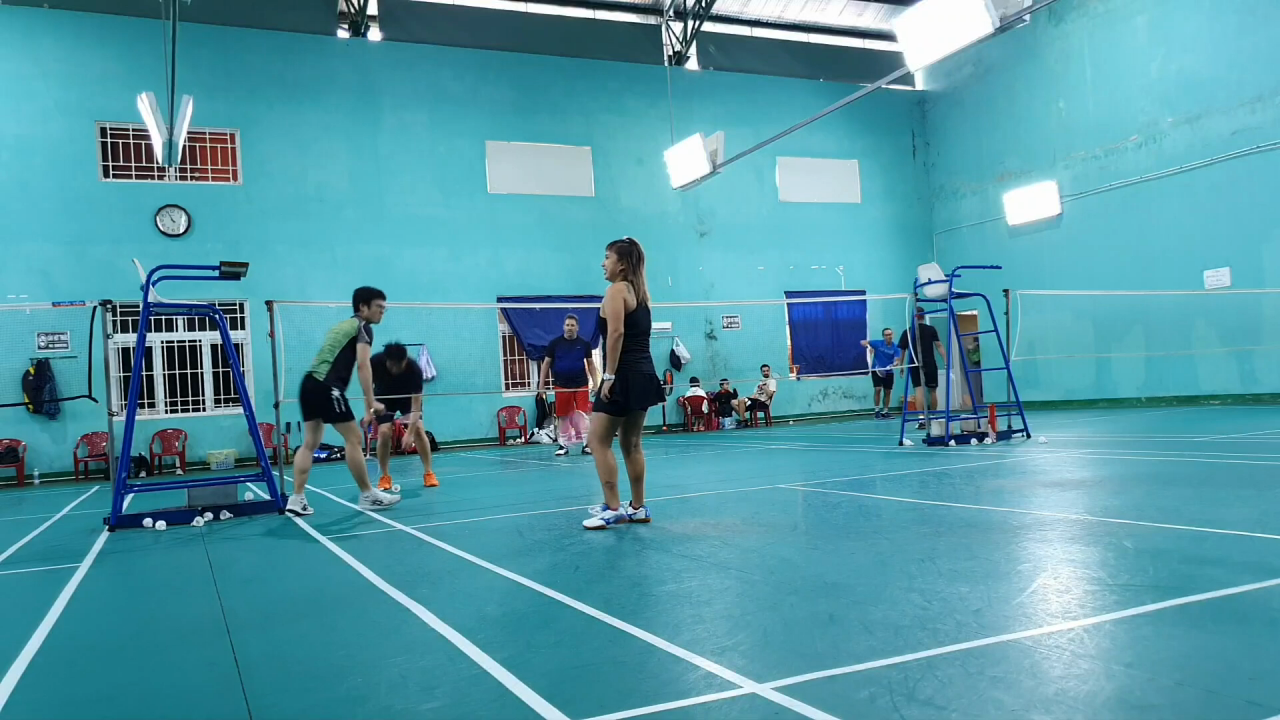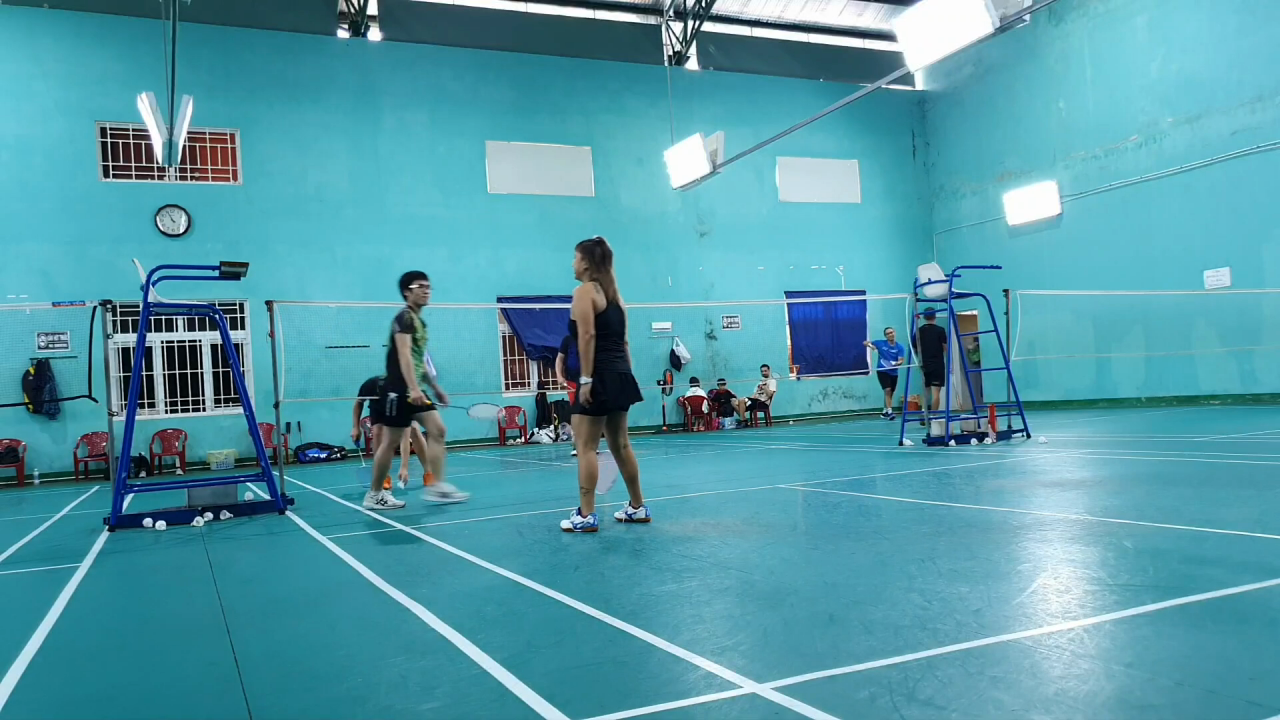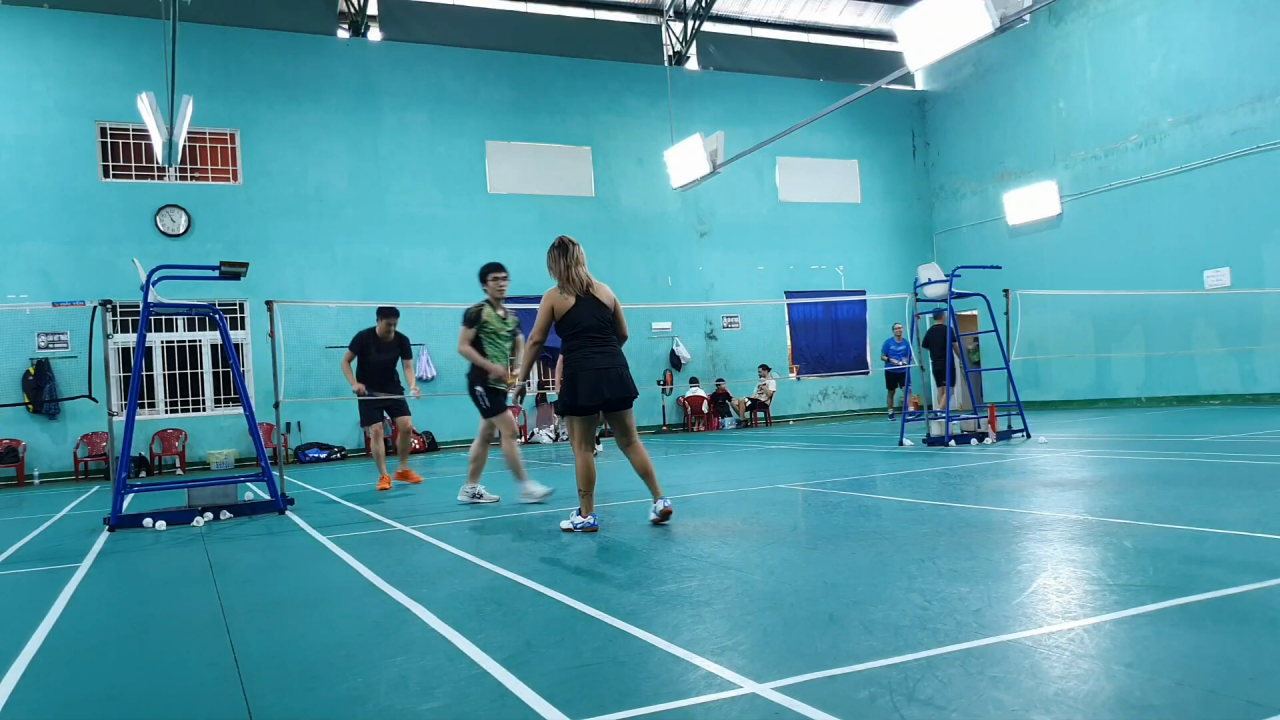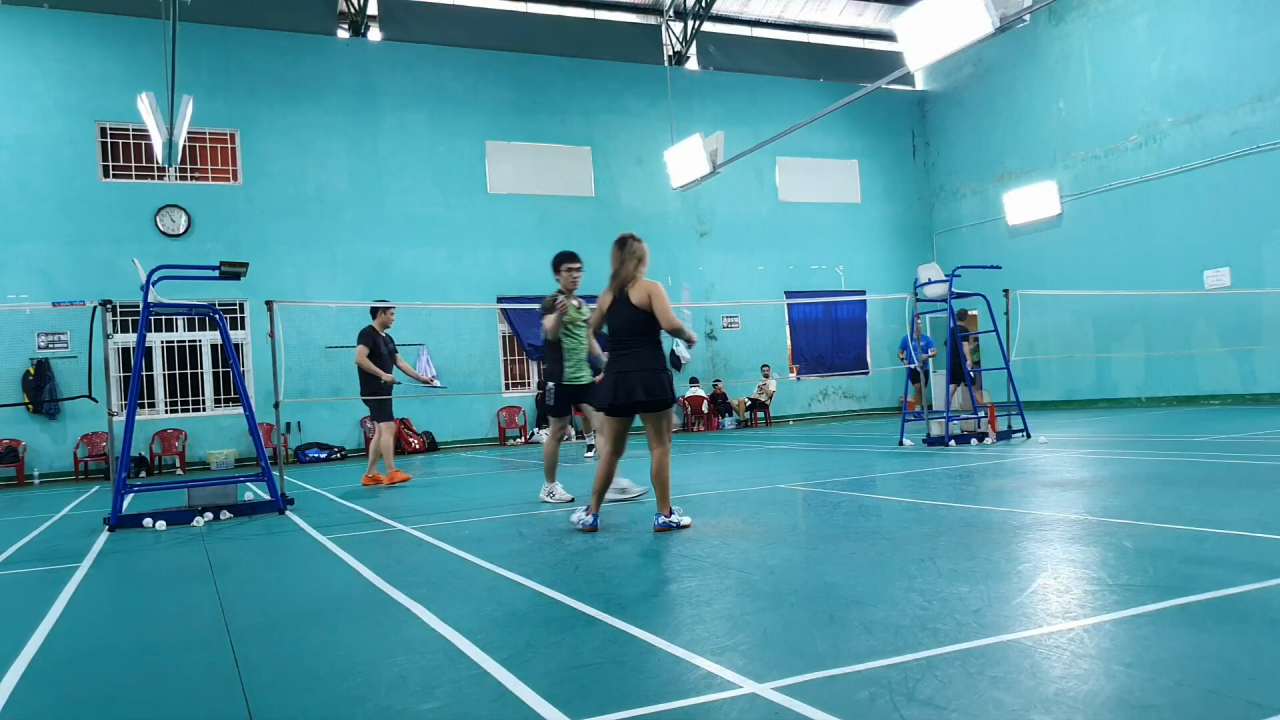
dt=0.5s
person 1, frame 1
left shoulder: (617, 290)
right shoulder: (640, 292)
left elbow: (616, 334)
left wrist: (609, 376)
left hip: (624, 376)
right hip: (643, 375)
left knee: (599, 442)
right knee: (631, 444)
left ankle: (613, 508)
right ankle: (637, 507)
person 1, frame 2
left shoulder: (585, 291)
right shoulder: (614, 295)
left elbow: (588, 336)
left wrist: (585, 379)
right wrist: (628, 376)
left hip: (600, 377)
right hip: (620, 375)
left knee: (586, 446)
right knee: (620, 444)
left ankle: (586, 515)
right ankle: (637, 507)
person 1, frame 3
left shoulder: (554, 297)
right shoulder: (604, 290)
left elbow: (536, 341)
right elbow: (623, 335)
left wrist: (522, 380)
left hip: (581, 376)
right hip: (615, 372)
left knee: (582, 448)
right knee: (630, 441)
left ankle: (586, 516)
right ankle: (659, 500)
person 1, frame 4
left shoulder: (608, 294)
right shoulder: (651, 287)
left elbow: (593, 326)
right elbow: (671, 324)
right wrist: (689, 337)
left hip: (616, 377)
right hip: (650, 375)
left knee: (611, 449)
right knee: (660, 446)
left ankle: (591, 512)
right ankle: (665, 514)
person 2, frame 1
left shoulder: (340, 327)
right shoulder: (363, 328)
right elbow: (363, 365)
right wrist: (371, 402)
left hip: (309, 383)
right hip: (327, 387)
left knee: (310, 443)
right knee: (354, 439)
left ankle: (297, 499)
right ankle: (368, 495)
person 2, frame 2
left shoulder: (419, 321)
right shoulder: (404, 318)
right elbow: (403, 354)
left wrist: (435, 387)
right wrist: (413, 387)
left hip: (415, 390)
right hip: (398, 389)
left knee: (437, 430)
right knee: (391, 441)
left ankle: (439, 486)
right ankle: (375, 494)
person 2, frame 3
left shoulder: (512, 316)
right shoulder: (476, 312)
left elbow: (519, 348)
right elbow: (463, 346)
right wrist: (490, 367)
left hip: (501, 383)
right hip: (483, 382)
left knee: (486, 435)
right knee: (510, 431)
left ankle: (470, 488)
right ankle: (525, 486)
person 2, frame 4
left shoulder: (585, 305)
right shoulder: (553, 302)
right elbow: (550, 333)
left wrist: (605, 361)
right wrist: (559, 312)
left hip: (585, 378)
right hip: (560, 379)
left knee: (597, 426)
right knee: (558, 431)
left ankle: (613, 483)
right ankle: (549, 486)
